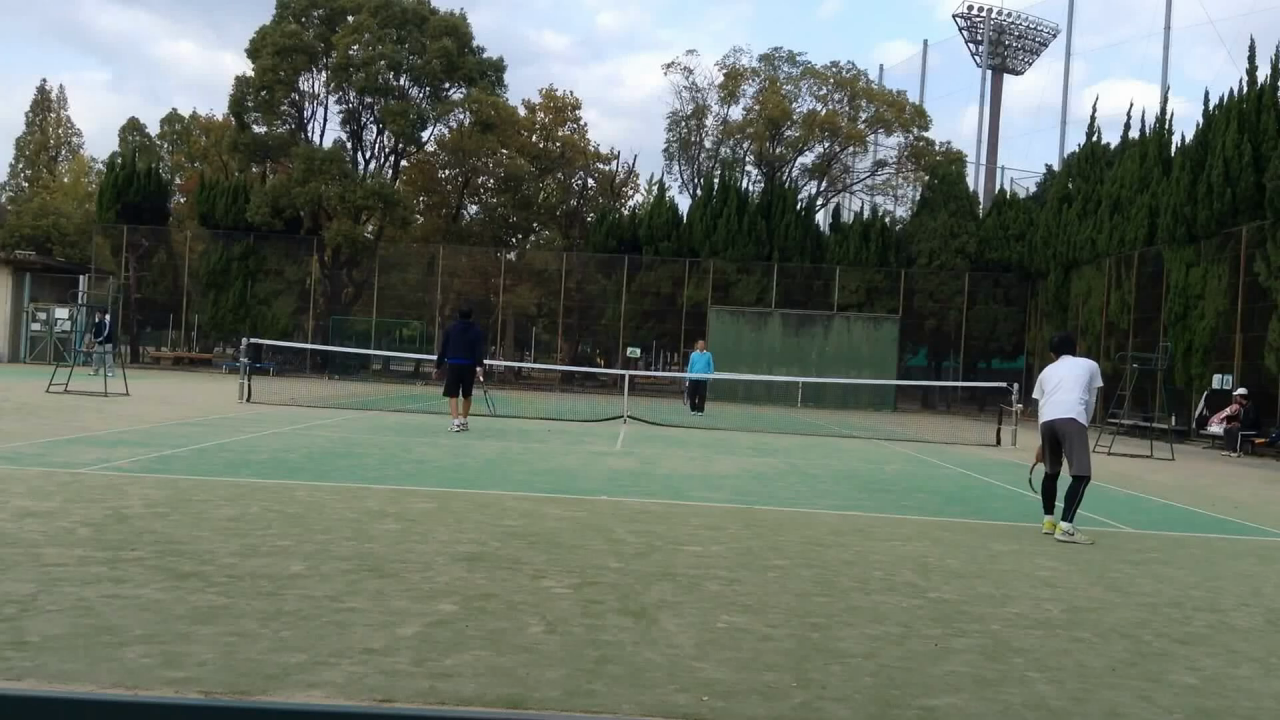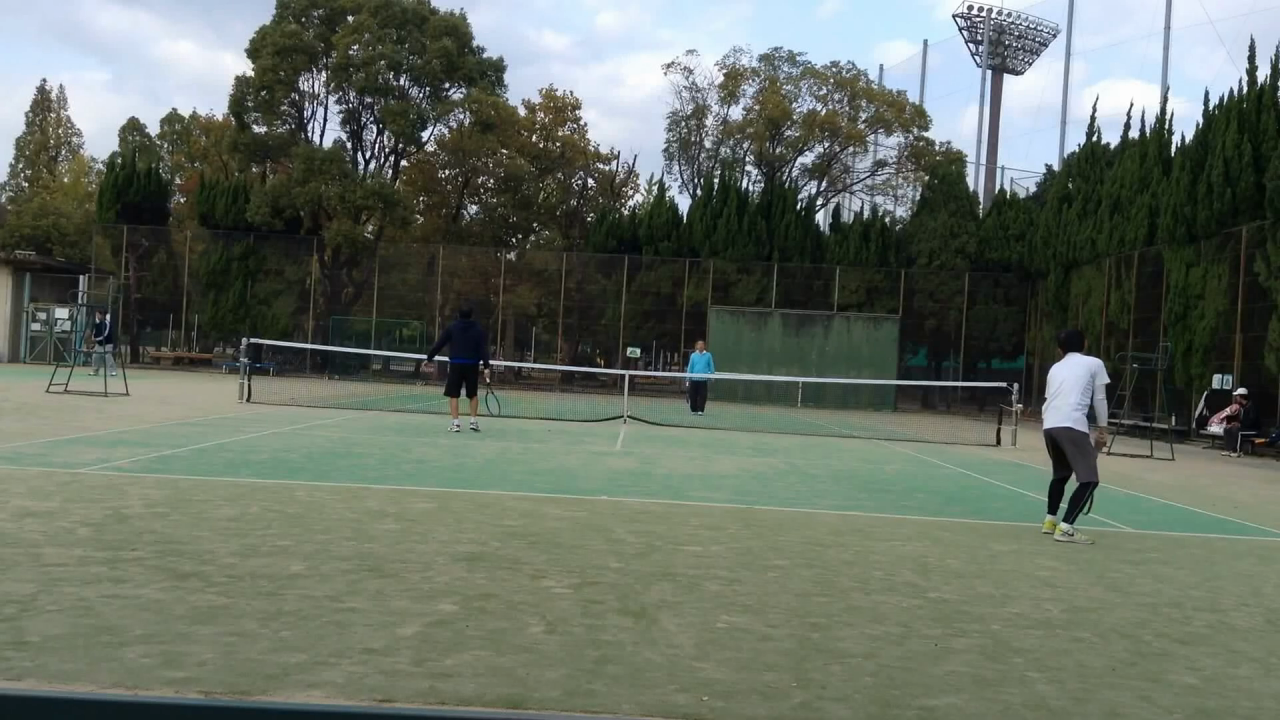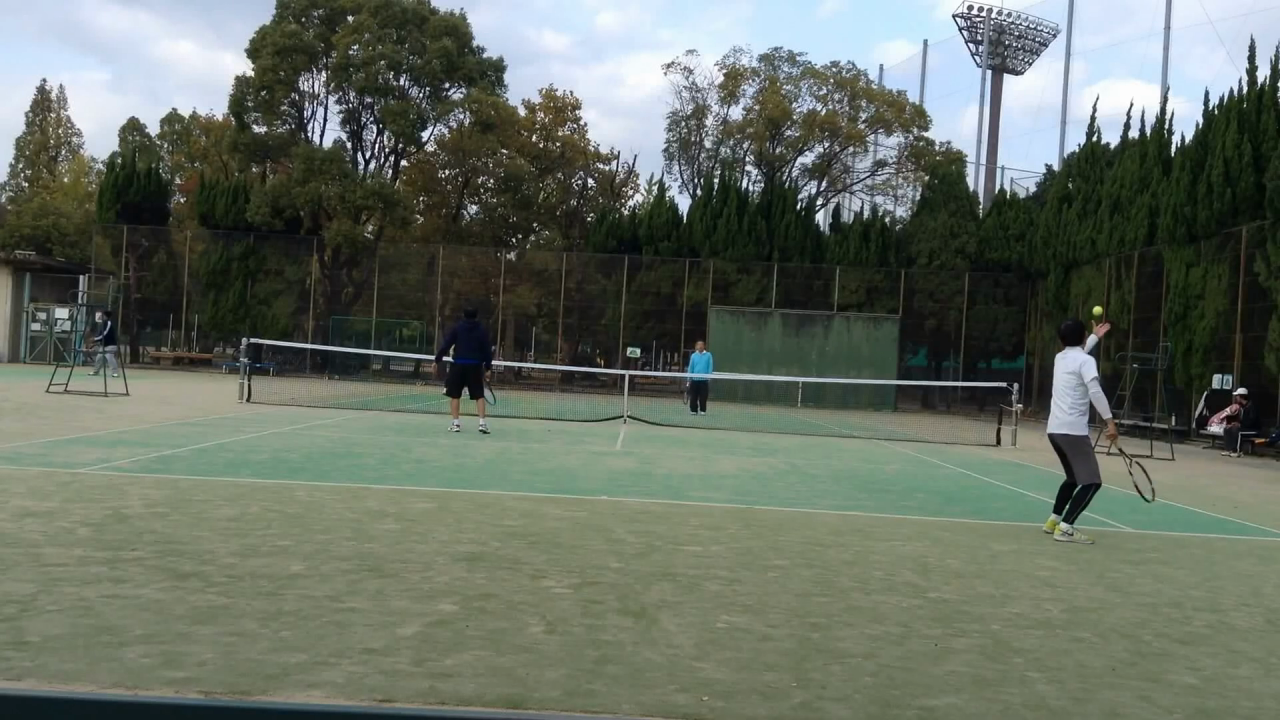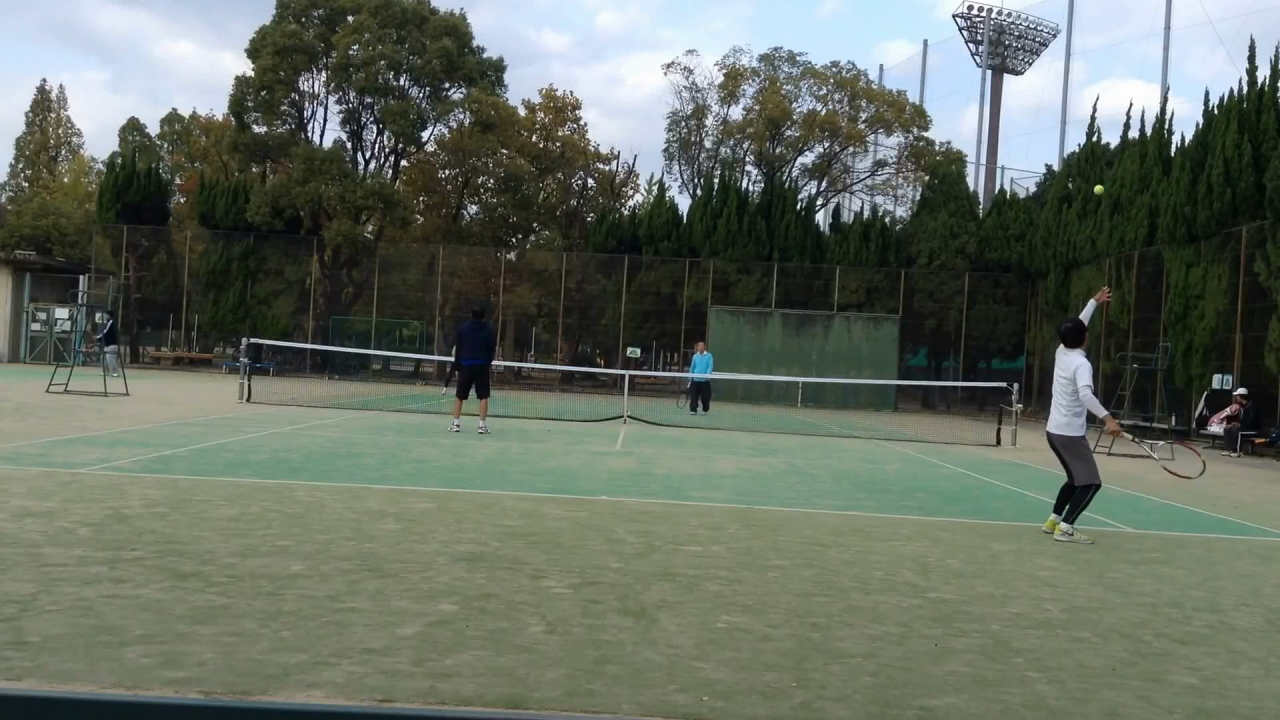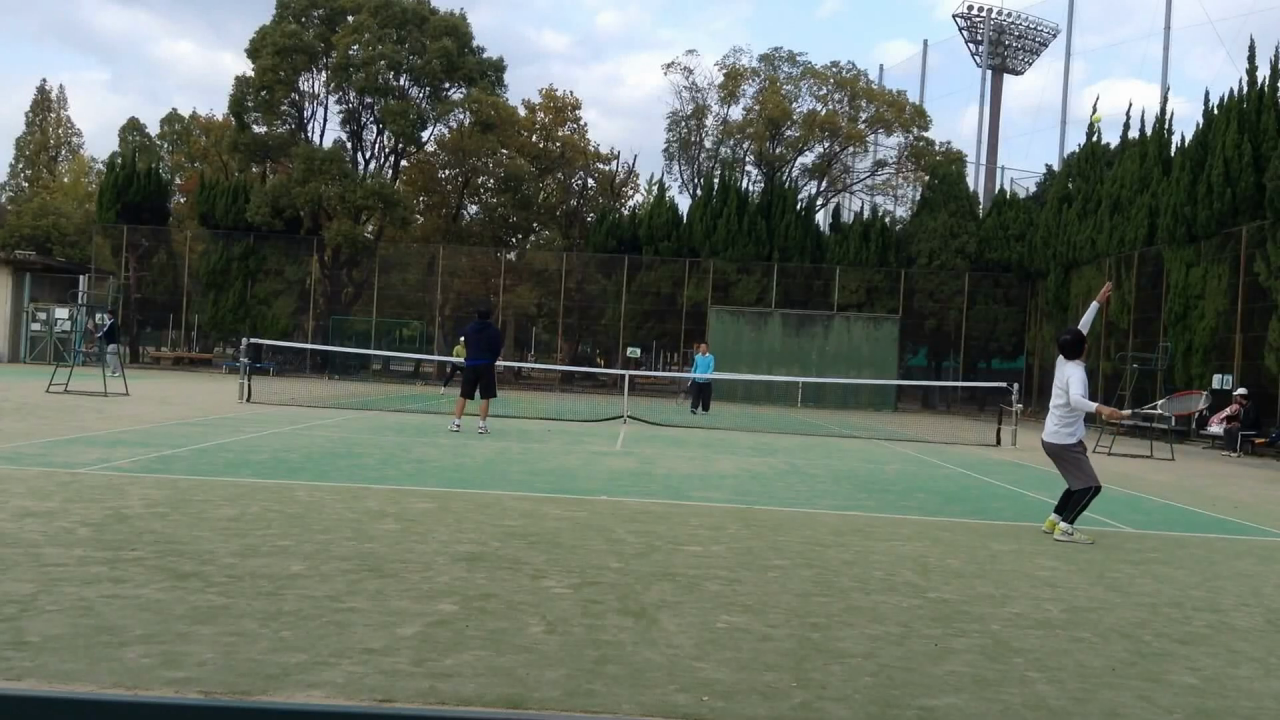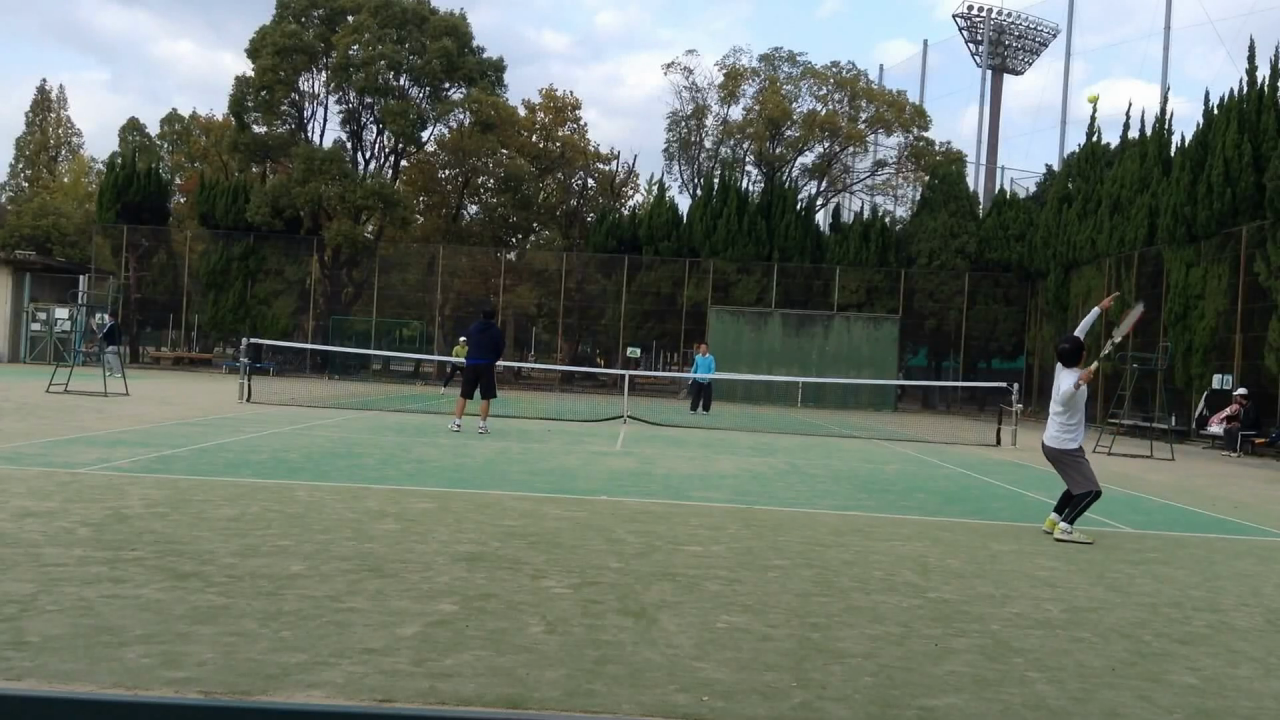
dt=0.2s
person 1, frame 1
left shoulder: (1046, 371)
right shoulder: (1090, 365)
right elbow: (1091, 402)
left wrist: (1041, 445)
right wrist: (1083, 423)
left hip: (1048, 421)
right hip: (1072, 420)
left knee: (1051, 472)
right knee: (1080, 476)
left ankle: (1048, 521)
right ankle: (1065, 527)
person 1, frame 2
left shoulder: (1055, 368)
right shoulder: (1094, 363)
right elbow: (1100, 399)
right wrist: (1102, 429)
left hip: (1050, 426)
right hip: (1072, 426)
left knee: (1060, 475)
right knee: (1089, 480)
left ankle: (1050, 521)
right ankle: (1065, 527)
person 1, frame 3
left shoulder: (1060, 358)
right shoulder: (1085, 361)
right elbow: (1095, 392)
left wrist: (1096, 337)
right wrist: (1110, 421)
left hip: (1054, 428)
right hip: (1073, 430)
left knee: (1074, 477)
right knee: (1092, 481)
left ankle: (1053, 520)
right ankle: (1065, 528)
person 1, frame 4
left shoulder: (1061, 353)
right shoulder: (1081, 364)
left elbow: (1075, 328)
right elbow: (1086, 395)
left wrist: (1095, 302)
right wrist: (1108, 419)
left hip: (1054, 430)
right hip: (1070, 433)
left knee: (1075, 479)
right knee: (1090, 482)
left ankle: (1054, 520)
right ankle: (1064, 528)
person 1, frame 5
left shoulder: (1062, 361)
right shoulder: (1076, 373)
left elbow: (1080, 329)
right elbow: (1075, 401)
left wrist: (1097, 302)
right wrist: (1099, 408)
left hip: (1053, 438)
right hip: (1064, 441)
left knee: (1080, 484)
right knee: (1090, 486)
left ankle: (1054, 520)
right ankle: (1065, 528)
person 1, frame 6
left shoulder: (1061, 366)
right shoulder: (1070, 379)
left elbow: (1077, 334)
right elbow: (1063, 397)
left wrist: (1099, 309)
right wrist: (1079, 383)
left hip: (1054, 443)
right hip: (1064, 446)
left knee: (1079, 486)
right knee: (1091, 490)
left ankle: (1053, 520)
right ankle: (1064, 527)
